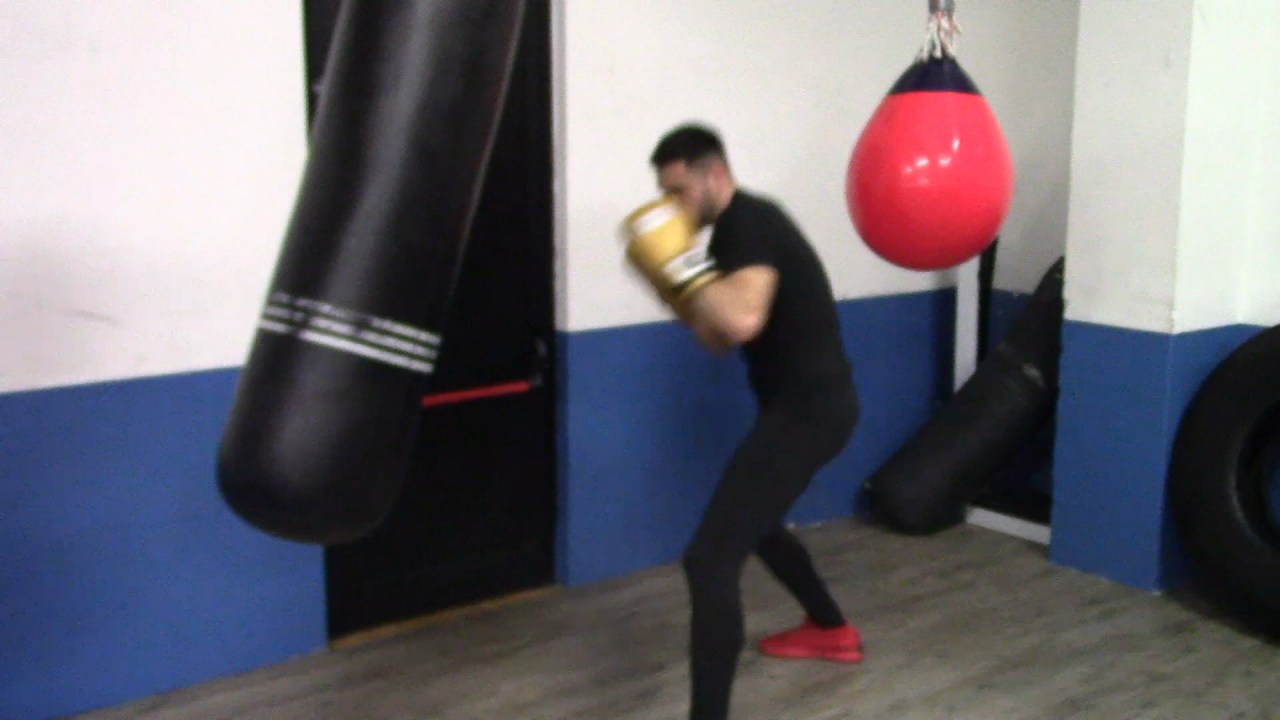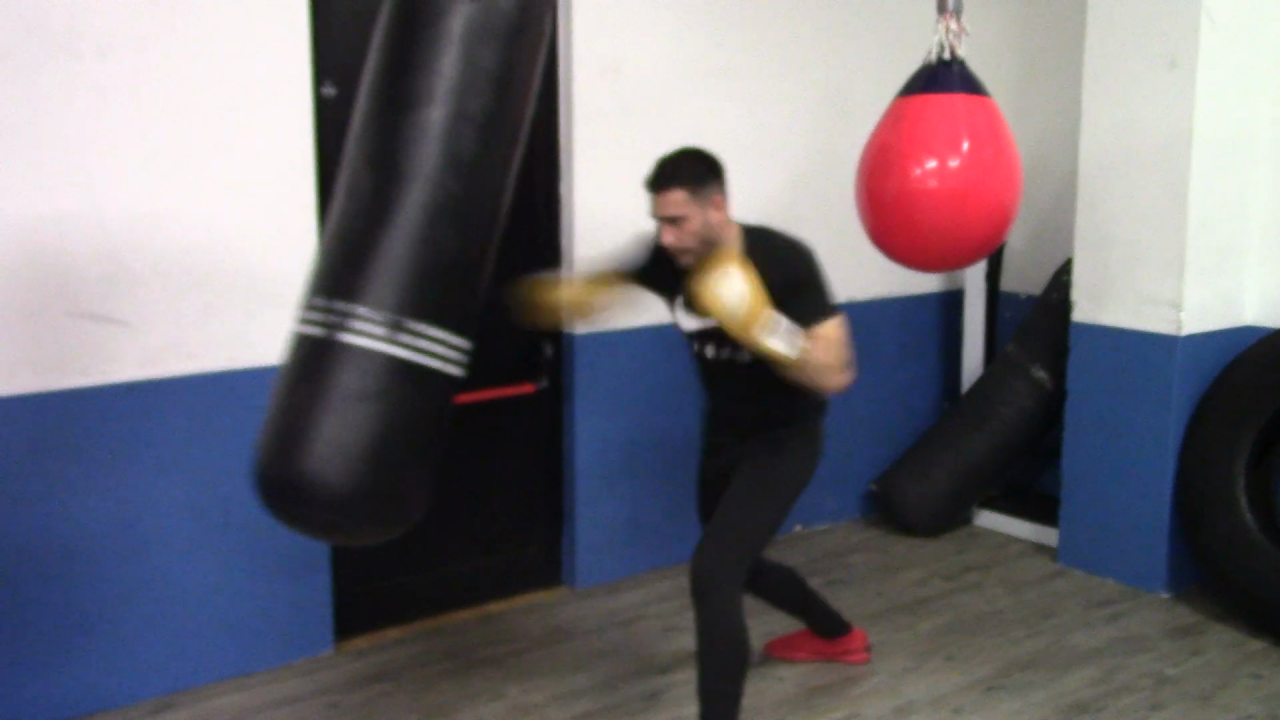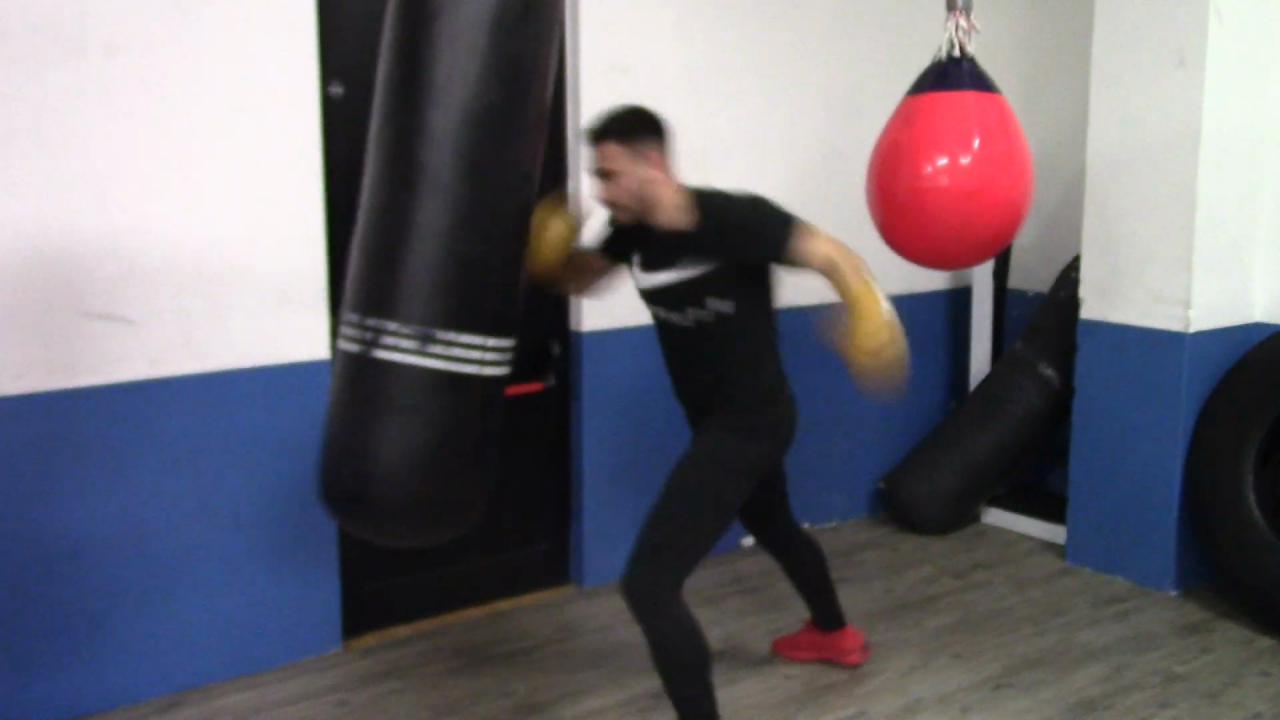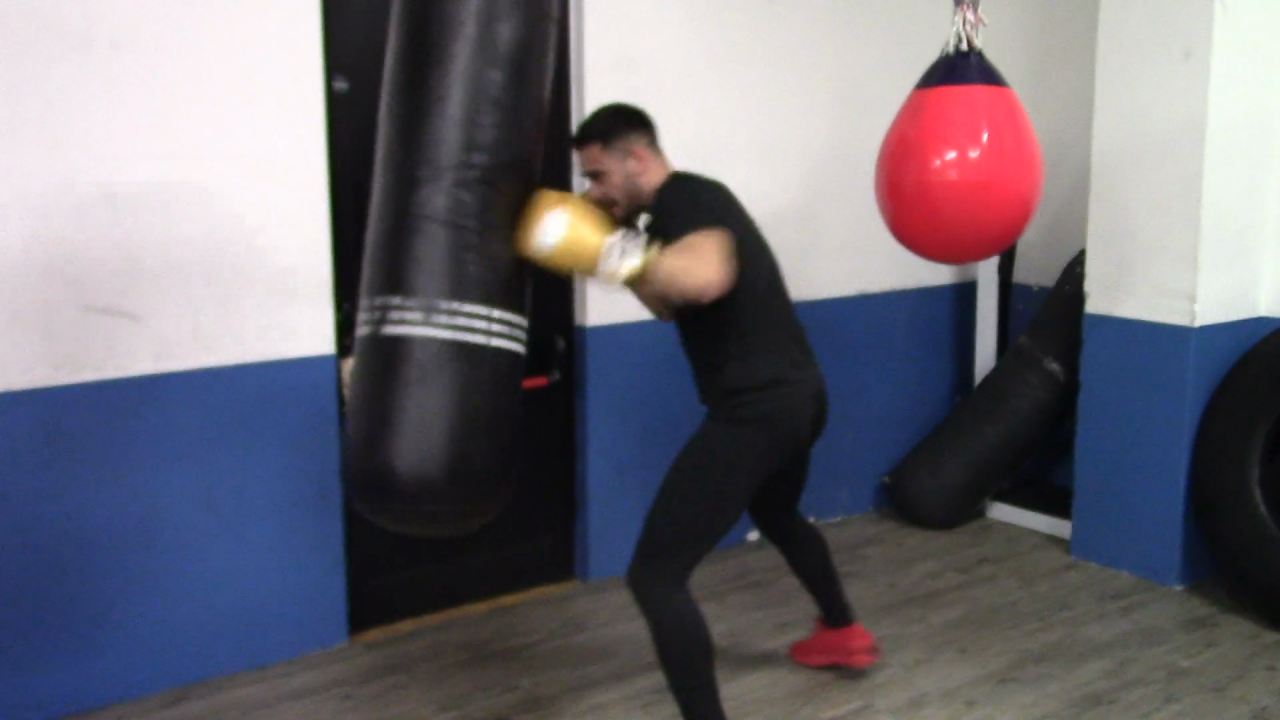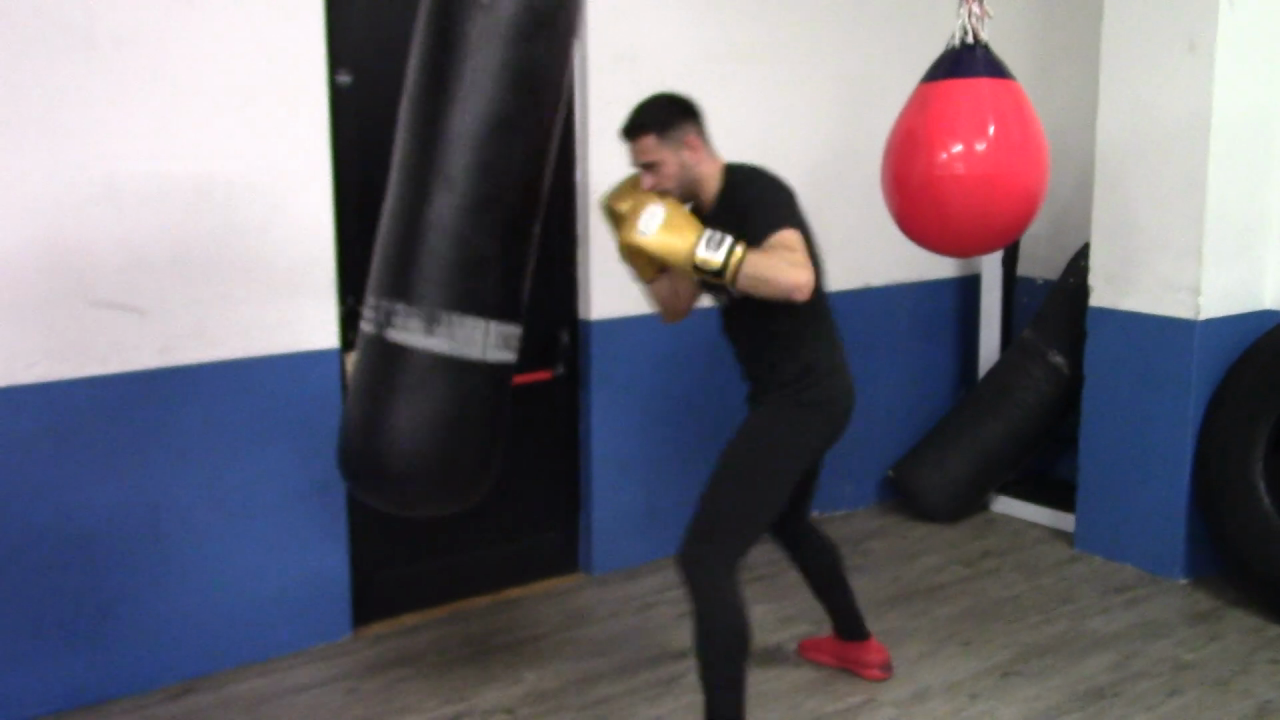
dt=0.2s
person 1, frame 1
left shoulder: (753, 222)
right shoulder: (734, 229)
left elbow: (739, 320)
right elbow: (713, 327)
left hip: (812, 410)
right hip: (793, 404)
left knee: (707, 559)
right knee: (752, 528)
right ankle: (830, 629)
person 1, frame 2
left shoulder: (785, 261)
right shoulder: (669, 261)
left elbow: (833, 374)
right elbow: (591, 290)
left wrist: (765, 330)
right wrist: (554, 300)
left hip: (782, 442)
right hip: (725, 437)
left knee: (714, 578)
right knee: (739, 563)
right ankle: (838, 635)
person 1, frame 3
left shoulder: (733, 217)
right shoulder: (632, 227)
left elbow: (832, 256)
right elbow: (578, 280)
right wrist: (553, 256)
left hip: (743, 424)
right hip: (712, 419)
left knee: (648, 583)
right knee: (771, 526)
right ankle: (833, 632)
person 1, frame 4
left shoulder: (689, 200)
right shoulder: (670, 211)
left elbow: (702, 280)
right elbow: (671, 298)
left hip: (753, 410)
right hip: (797, 396)
left knee: (653, 576)
right knee: (778, 517)
right ankle: (844, 631)
person 1, frame 5
left shoulder: (757, 193)
right shoulder: (729, 207)
left elbow: (795, 281)
right elbow: (675, 305)
left wrist: (696, 247)
right wrist: (643, 242)
left hip: (801, 399)
right hip: (815, 391)
left knee: (704, 557)
right knee: (785, 521)
right ankle: (858, 644)
